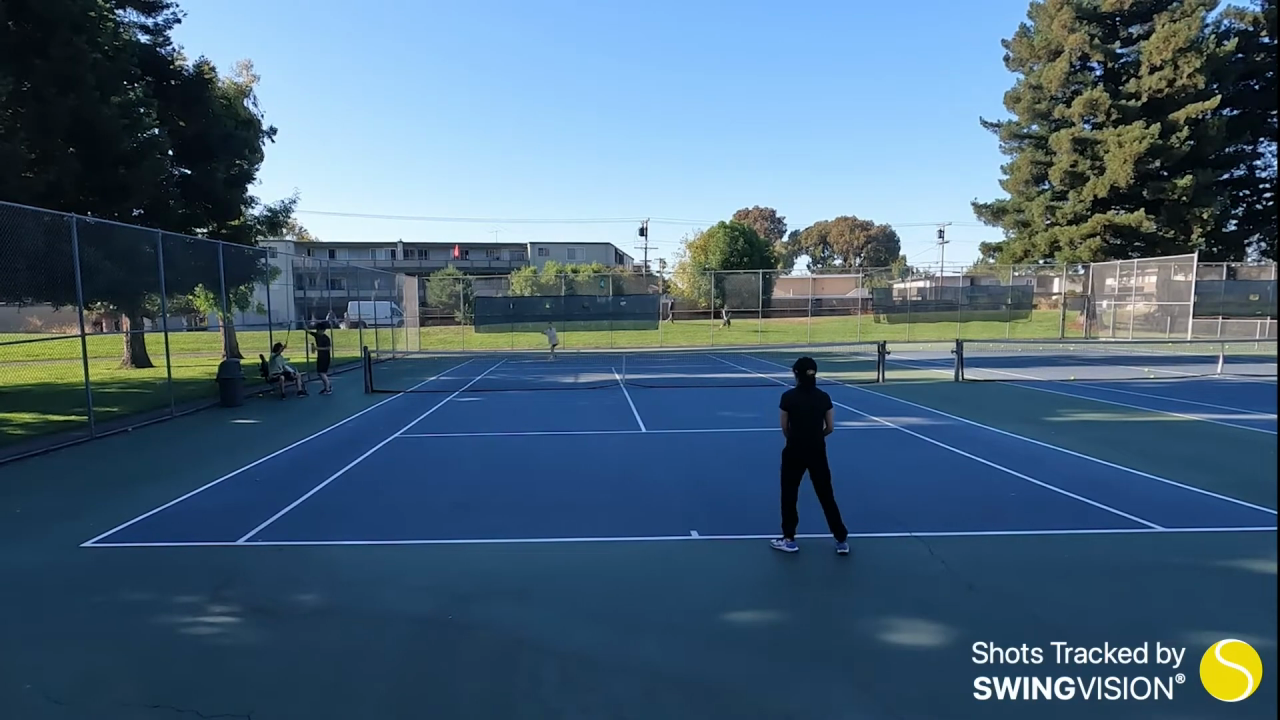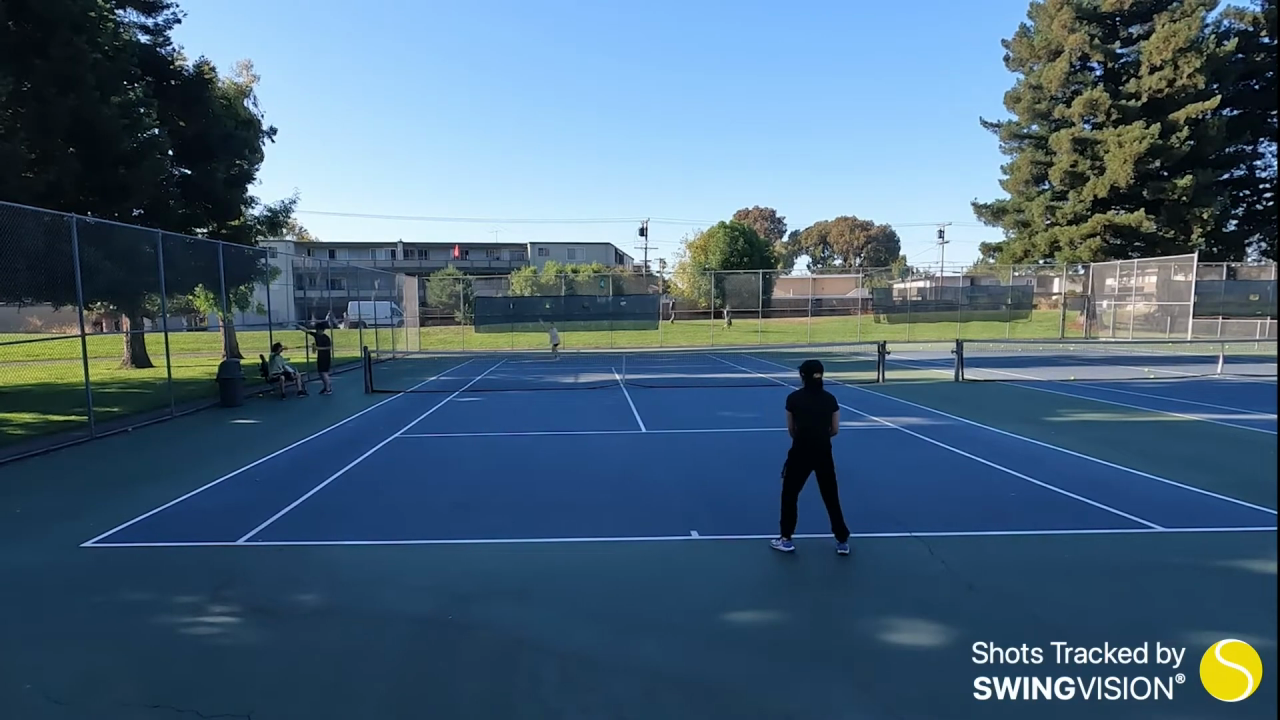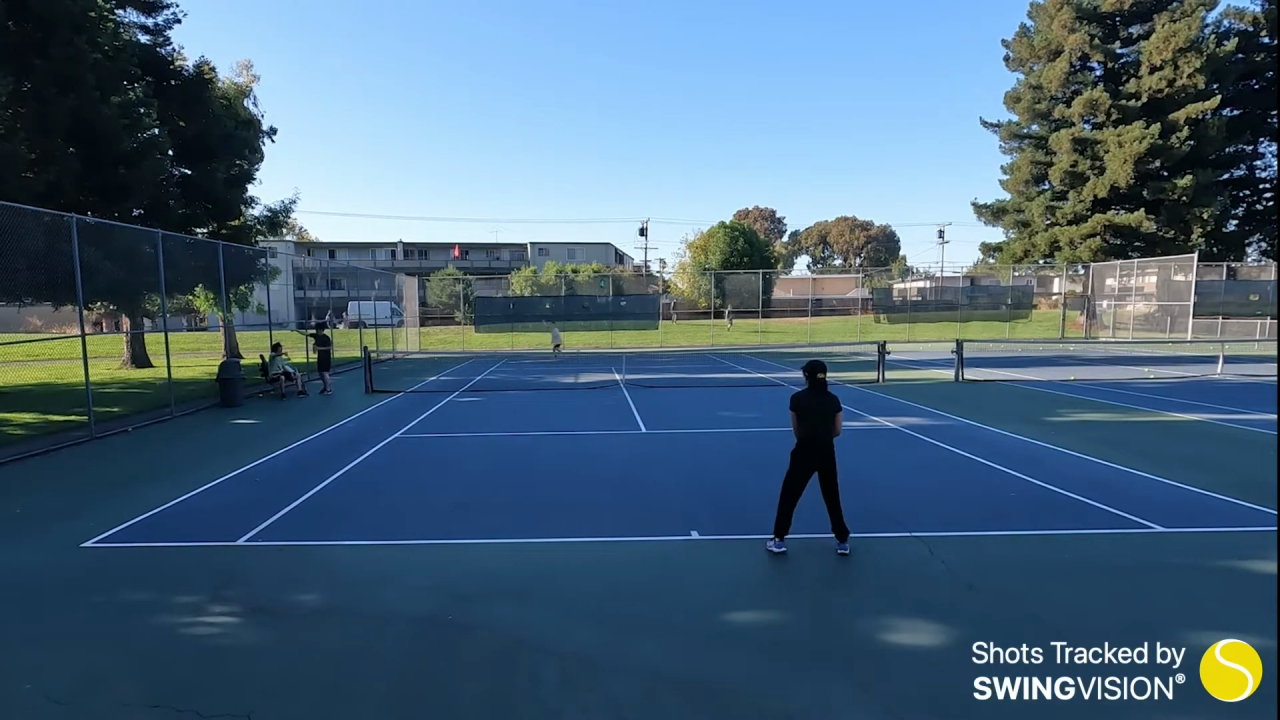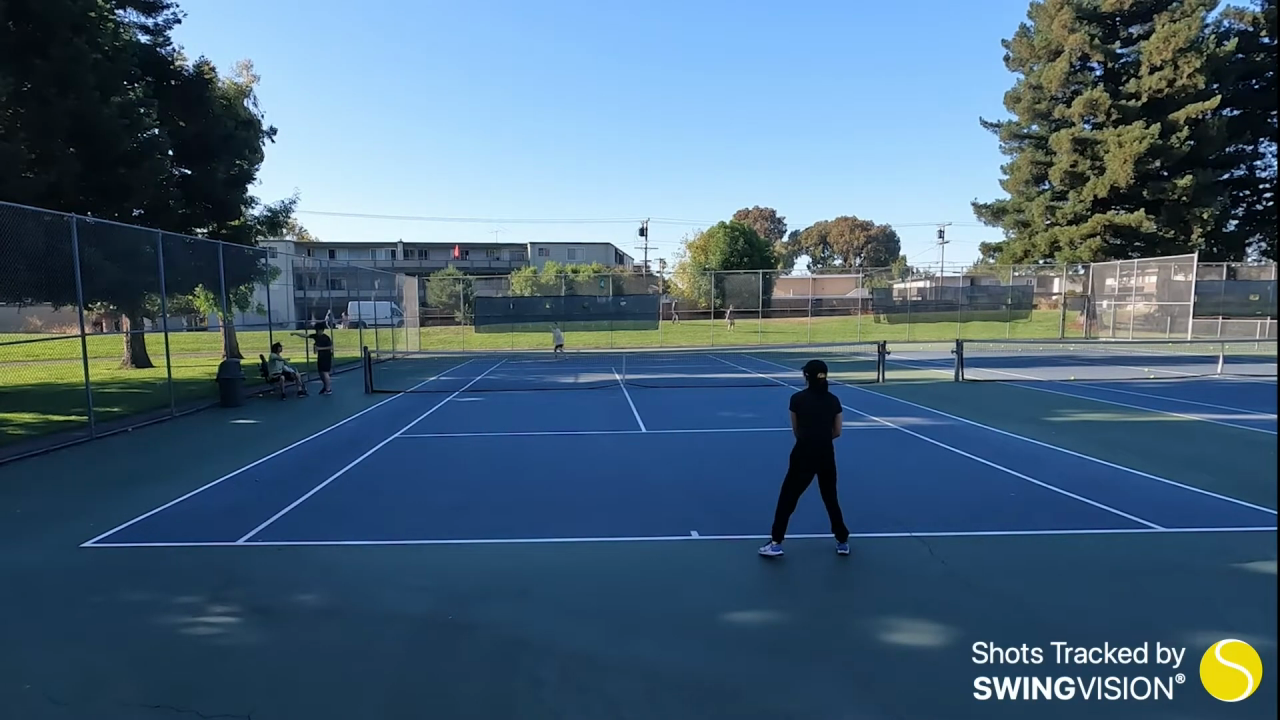
dt=0.1s
person 1, frame 1
left shoulder: (788, 397)
right shoulder: (824, 397)
left elbow: (784, 428)
right elbow: (830, 428)
left hip: (795, 450)
right hip: (818, 451)
left knee: (789, 494)
right knee: (826, 495)
left ankle: (788, 539)
right ankle: (841, 540)
person 1, frame 2
left shoulder: (794, 398)
right shoulder: (830, 399)
left elbow: (792, 430)
right elbow: (834, 430)
left hip: (801, 451)
right hip: (823, 452)
left knee: (789, 494)
right knee: (831, 497)
left ankle: (786, 539)
right ankle: (842, 541)
person 1, frame 3
left shoulder: (797, 398)
right shoulder: (833, 400)
left elbow: (796, 430)
right elbow: (837, 431)
left hip: (804, 452)
right hip: (827, 453)
left knee: (789, 494)
right knee: (832, 497)
left ankle: (779, 540)
right ankle: (842, 541)
person 1, frame 4
left shoulder: (797, 399)
right shoulder: (833, 401)
left elbow: (796, 429)
right elbow: (837, 432)
left hip: (803, 453)
right hip: (826, 454)
left knee: (788, 497)
right knee: (831, 498)
left ankle: (776, 543)
right ankle: (842, 542)
